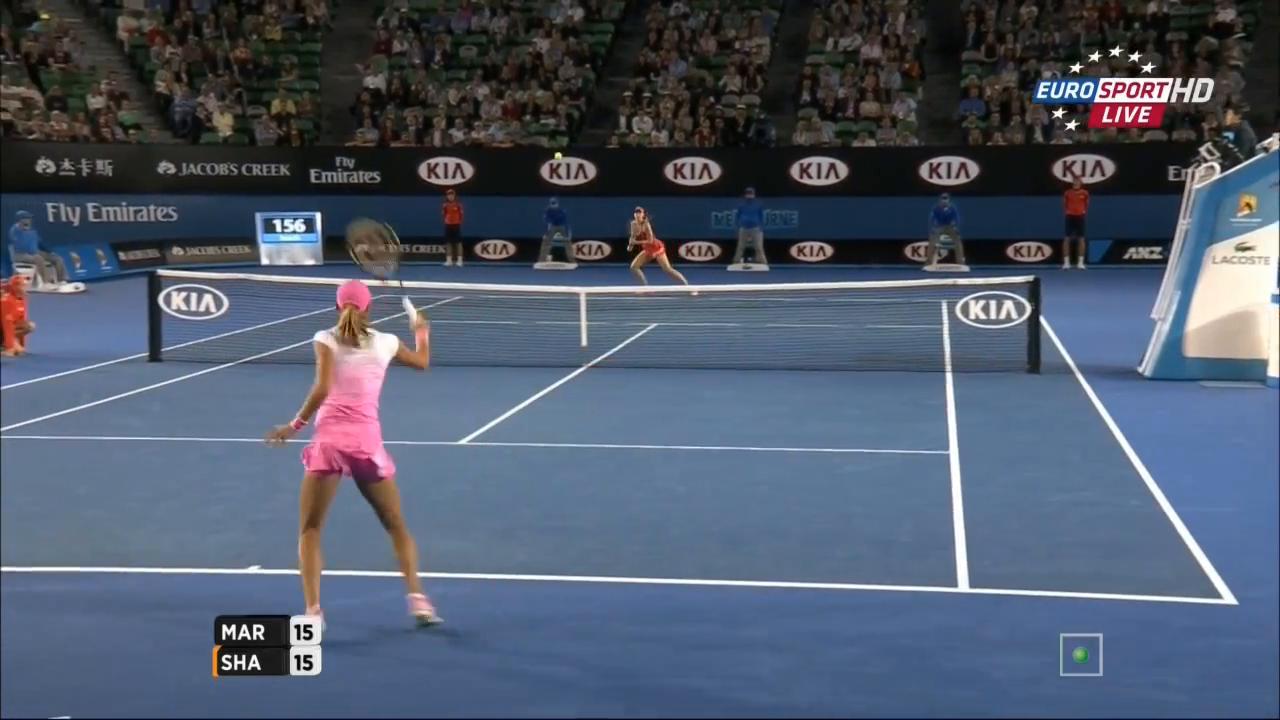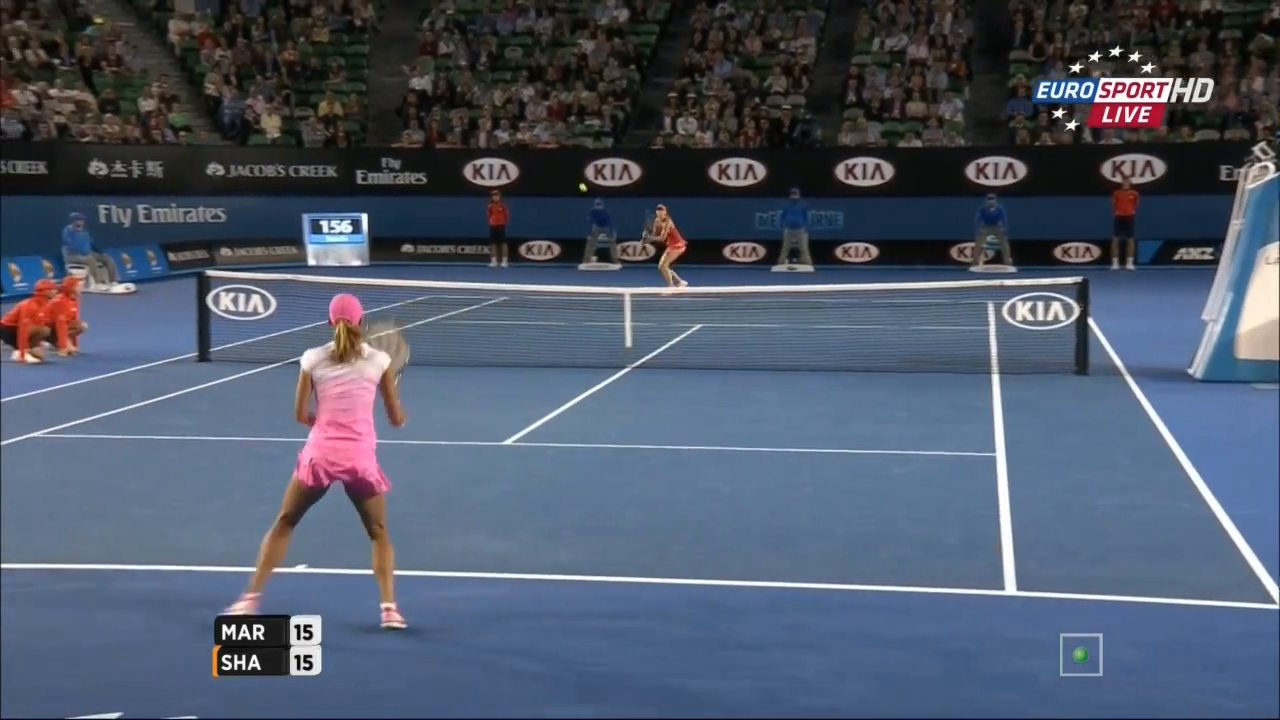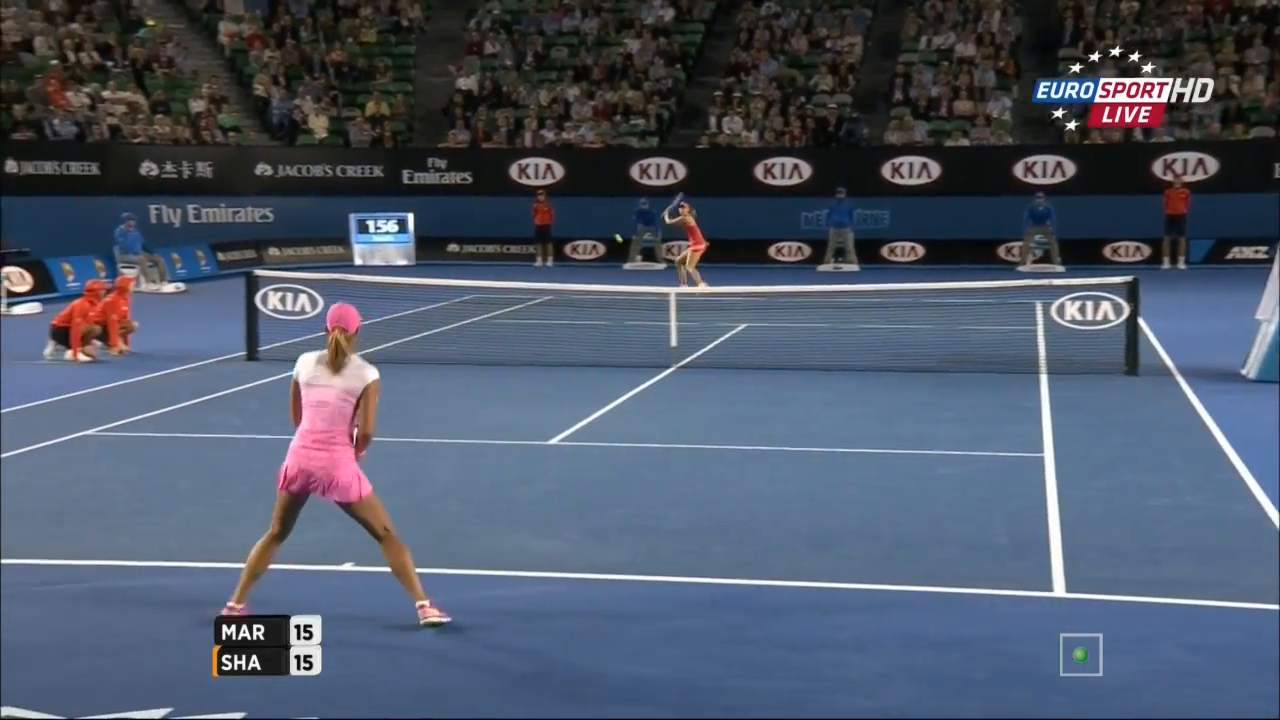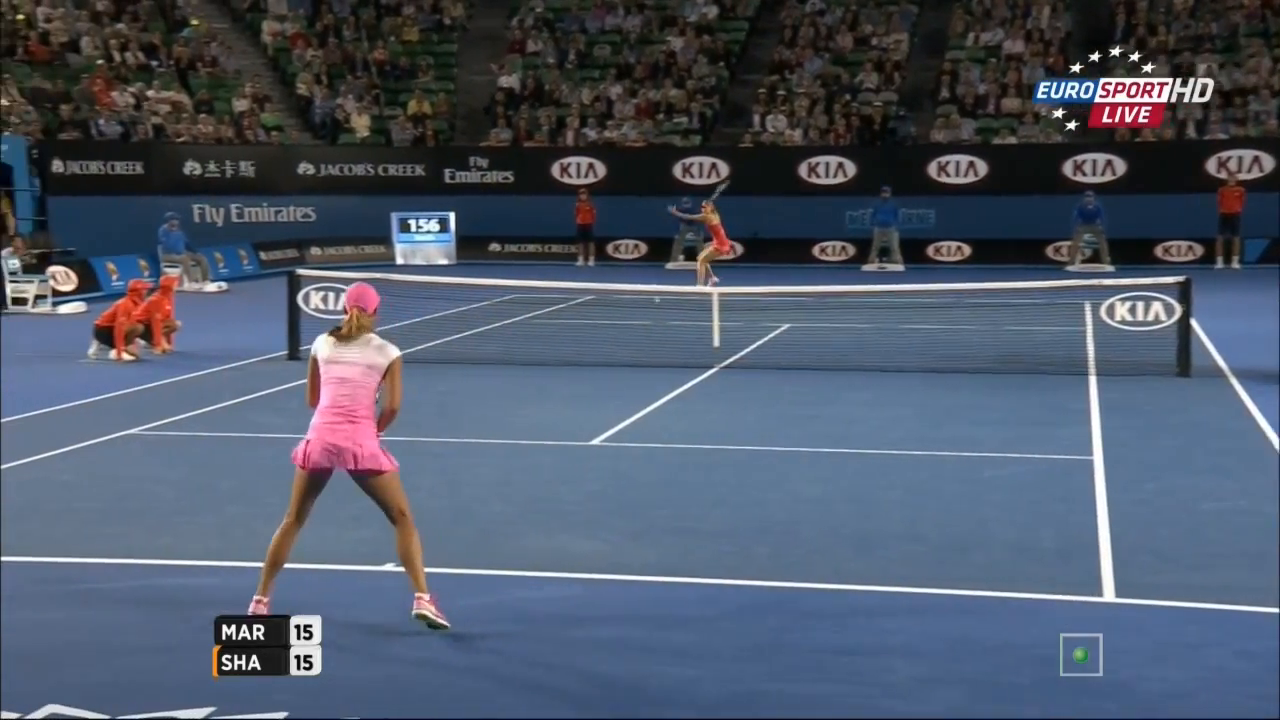
dt=0.2s
person 1, frame 1
left shoulder: (325, 341)
right shoulder: (387, 343)
left elbow: (322, 391)
right elbow: (421, 362)
left wrist: (294, 425)
right wrist: (422, 333)
left hip: (328, 442)
right hip: (367, 444)
left knee: (310, 530)
right knee: (396, 527)
left ankle: (313, 610)
right ankle: (418, 598)
person 1, frame 2
left shoulder: (311, 358)
right shoulder: (379, 361)
left elbow: (302, 416)
right elbow: (397, 418)
right wrist: (400, 415)
left hip: (320, 453)
right hip: (359, 457)
left knee: (283, 526)
right knee: (379, 535)
left ankle: (251, 598)
right ankle: (389, 608)
person 1, frame 3
left shoulder: (305, 362)
right shoulder: (367, 374)
left elbow: (296, 416)
right elbow: (366, 431)
left hip: (300, 458)
right hip: (339, 464)
left knee: (275, 535)
right knee: (387, 537)
left ankle: (237, 603)
right ankle: (423, 606)
person 1, frame 4
left shoulder: (322, 343)
right shoulder: (388, 352)
left elbow: (313, 400)
right elbow: (393, 407)
left hip: (321, 438)
right hip: (361, 442)
left knee: (293, 521)
right knee: (403, 519)
left ankle: (260, 600)
right ankle: (422, 599)
